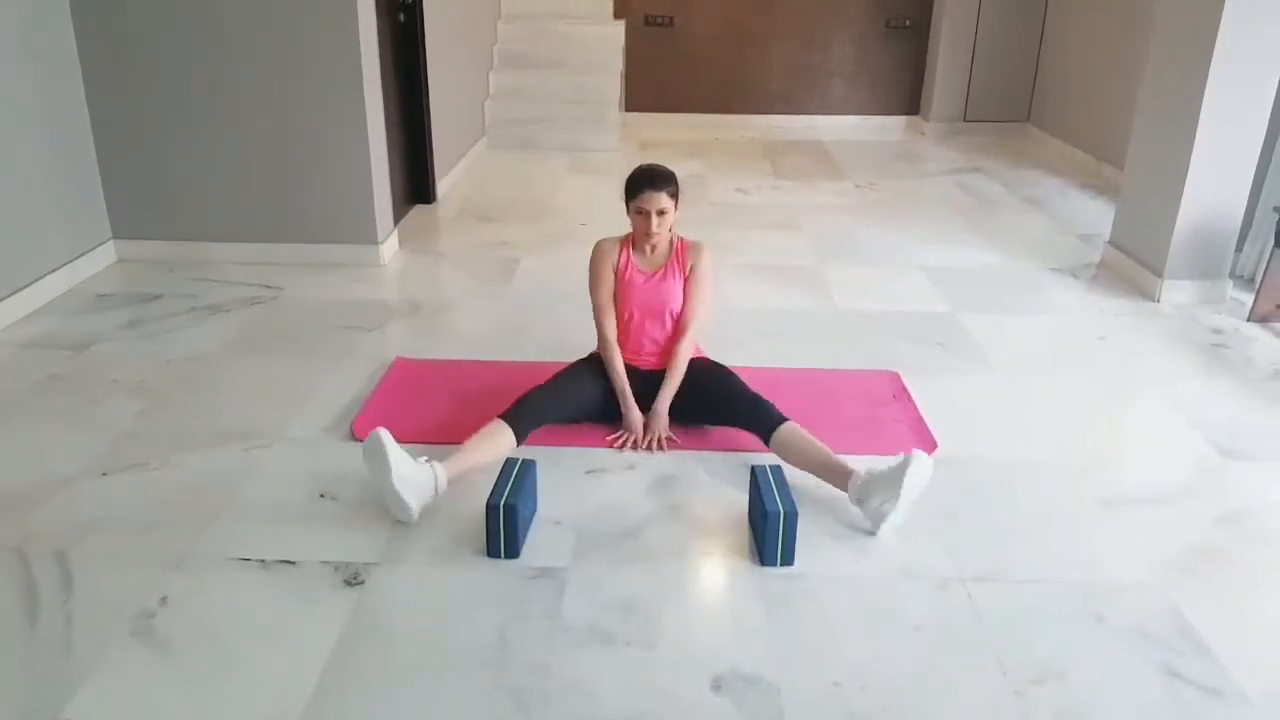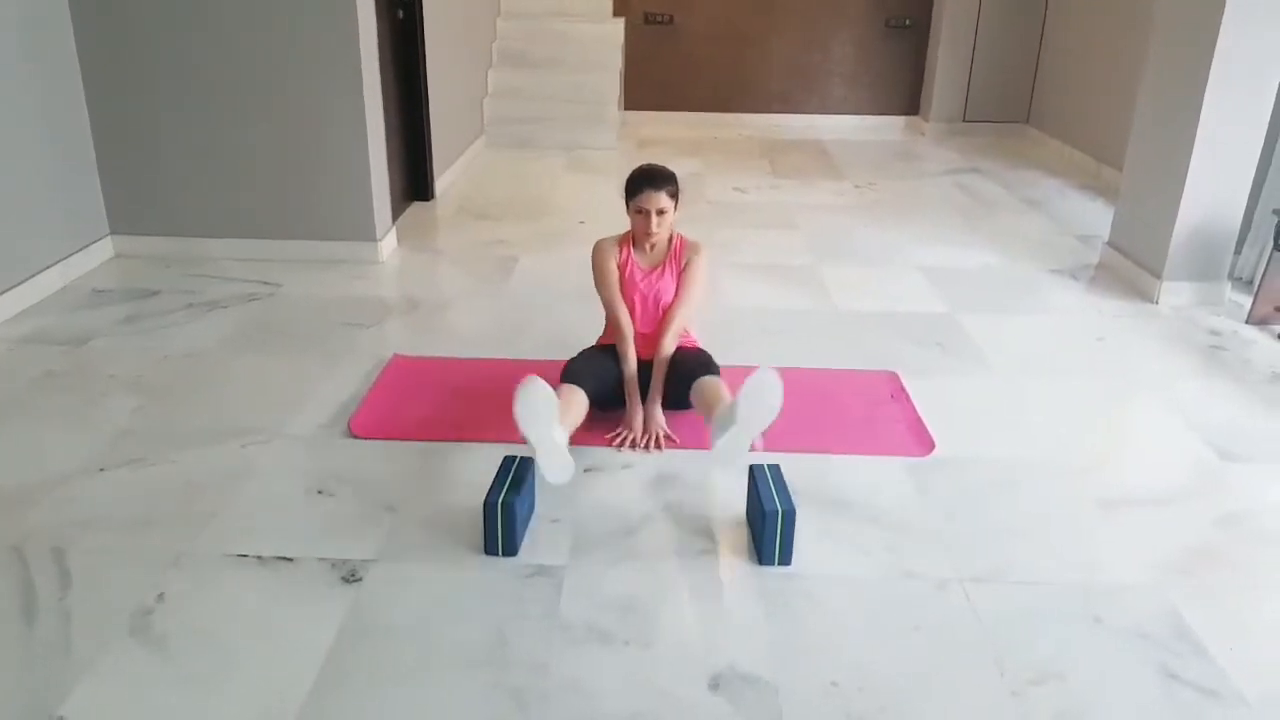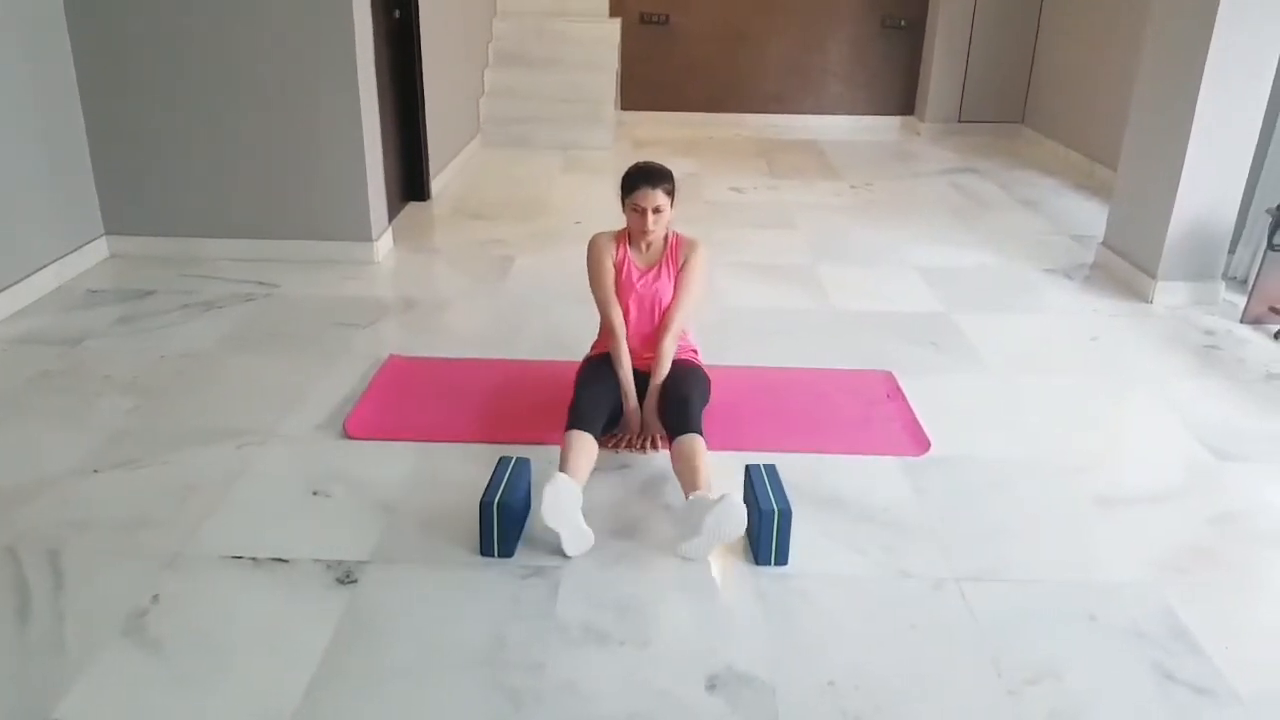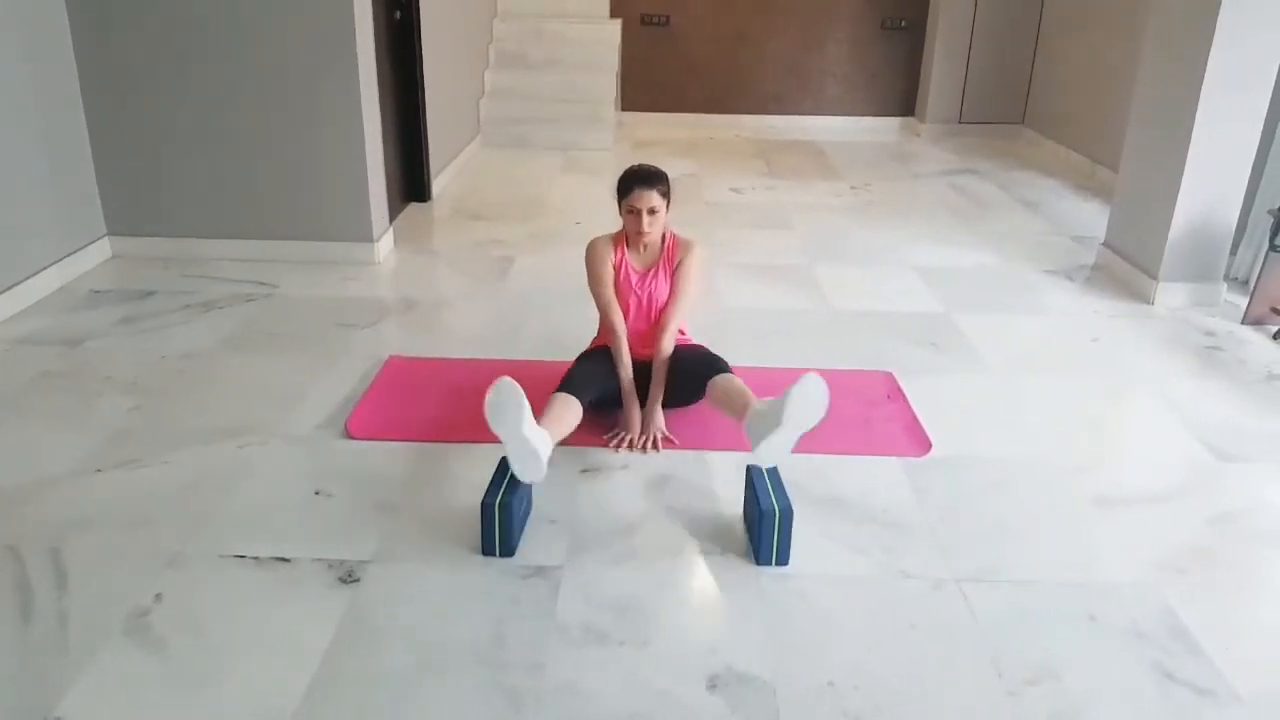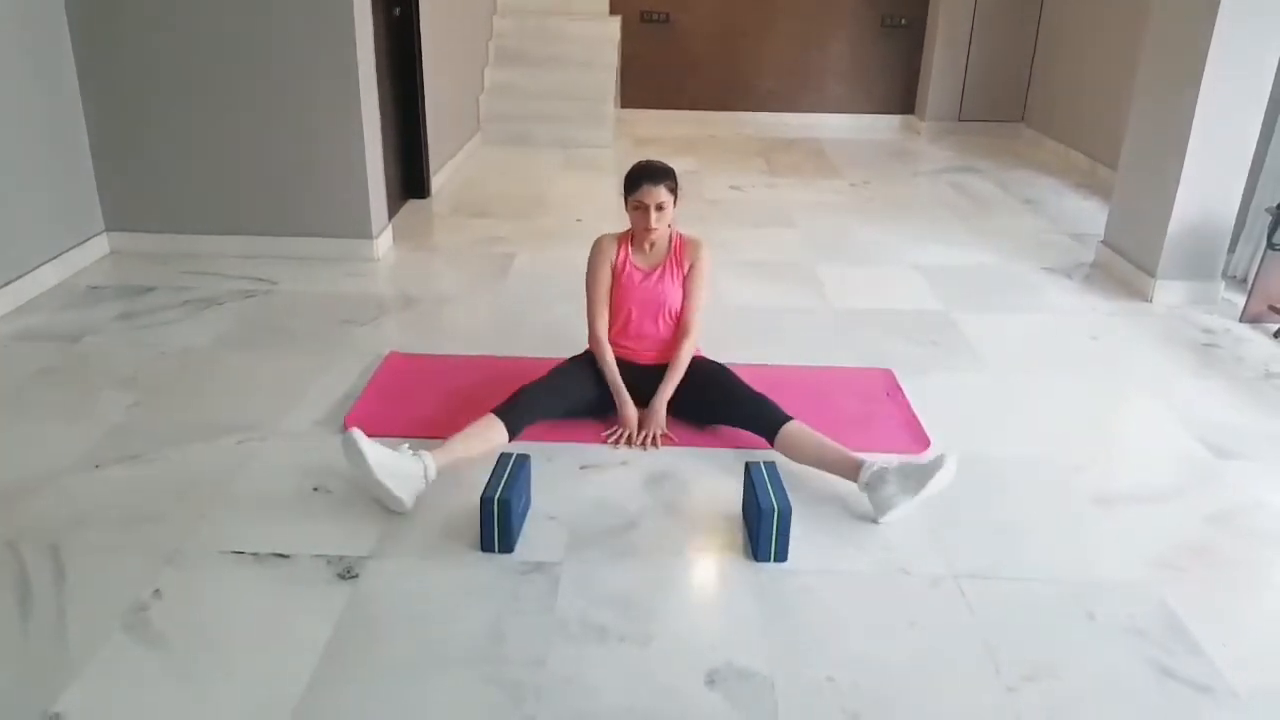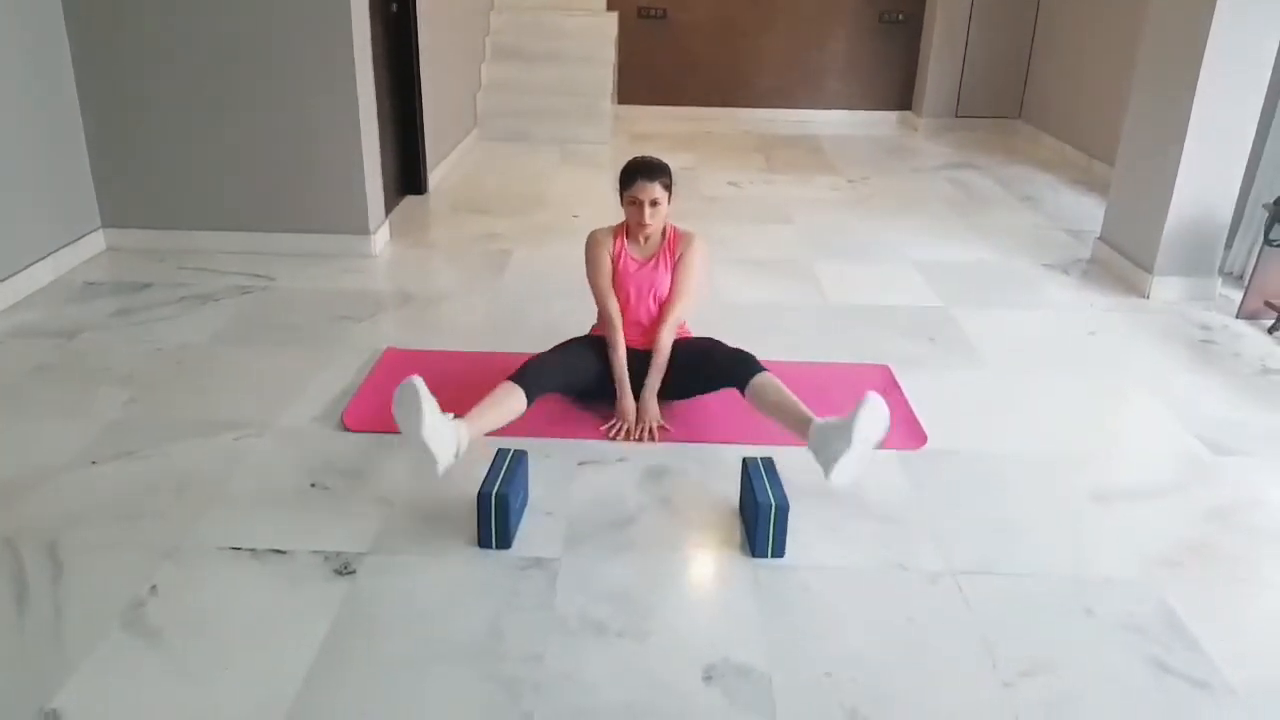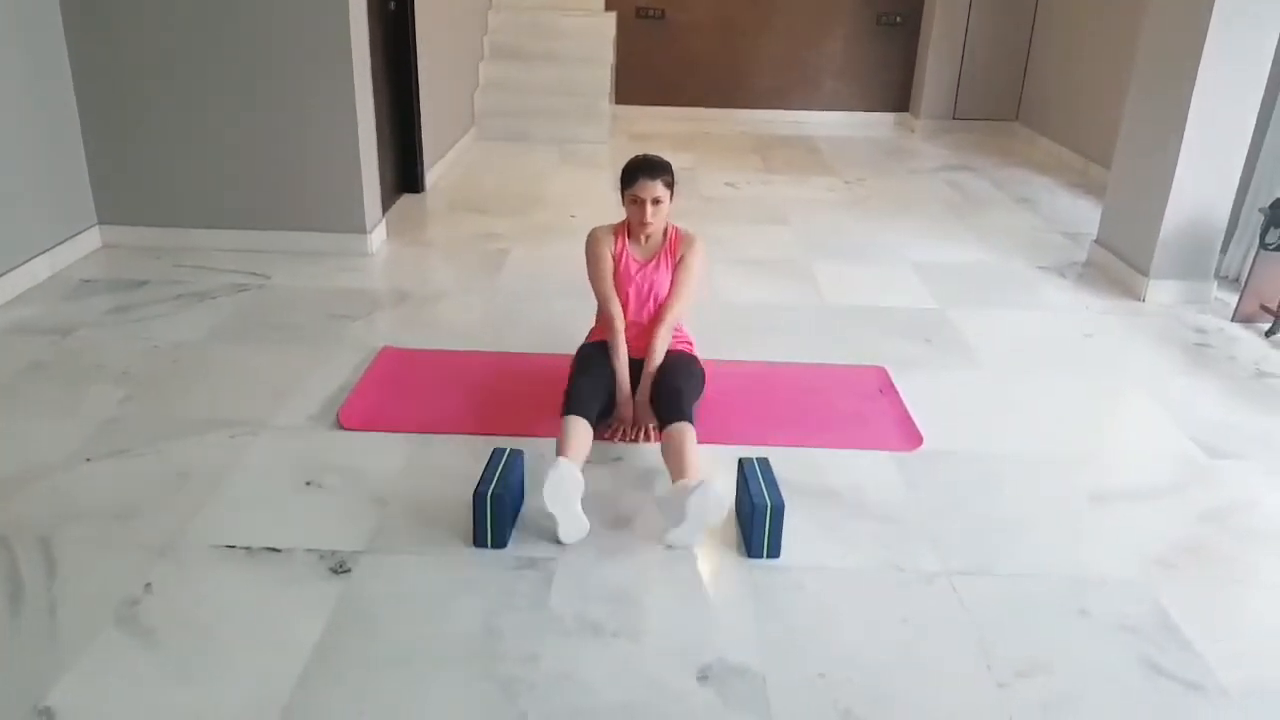
dt=0.4s
person 1, frame 1
left shoulder: (696, 257)
right shoulder: (607, 253)
left elbow: (687, 338)
right elbow: (607, 337)
left wrist: (661, 409)
right wrist: (629, 407)
left hip: (679, 373)
right hip: (618, 371)
left knee: (752, 408)
right knee: (538, 402)
left ankle: (863, 489)
right ankle: (428, 479)
person 1, frame 2
left shoulder: (693, 256)
right shoulder: (607, 253)
left elbow: (671, 328)
right elbow: (622, 322)
left wrist: (656, 403)
right wrist: (632, 403)
left hip: (674, 355)
right hip: (621, 357)
left knee: (701, 370)
right knee: (579, 371)
left ankle: (729, 424)
right ankle: (553, 442)
person 1, frame 3
left shoulder: (690, 252)
right shoulder: (603, 247)
left elbow: (670, 331)
right elbow: (615, 327)
left wrist: (652, 405)
right wrist: (630, 404)
left hip: (672, 361)
right hip: (615, 362)
left knee: (684, 408)
right knee: (586, 407)
left ankle: (700, 510)
right ankle: (567, 509)
person 1, frame 4
left shoulder: (687, 253)
right shoulder: (601, 251)
left elbow: (667, 330)
right elbow: (615, 328)
left wrist: (655, 408)
right wrist: (631, 405)
left hip: (668, 359)
right hip: (615, 359)
left knee: (709, 365)
right knee: (578, 379)
left ankle: (763, 422)
right ankle: (534, 446)
person 1, frame 5
left shoulder: (694, 253)
right shoulder: (607, 249)
left elbow: (690, 331)
right elbow: (597, 331)
left wrist: (661, 403)
right wrist: (622, 400)
left hip: (675, 369)
right hip: (615, 367)
left knee: (755, 408)
right knee: (531, 400)
left ankle: (872, 478)
right ankle: (419, 470)
person 1, frame 6
left shoulder: (689, 246)
right shoulder: (602, 243)
left elbow: (668, 322)
right elbow: (612, 319)
left wrist: (649, 396)
right wrist: (624, 397)
left hip: (669, 359)
right hip: (612, 356)
left knee: (737, 363)
right knee: (541, 369)
left ankle: (825, 437)
right ankle: (451, 436)
person 1, frame 7
left shoulder: (688, 246)
right shoulder: (602, 240)
left elbow: (667, 321)
right elbow: (613, 314)
left wrist: (644, 393)
right wrist: (623, 393)
left hip: (668, 354)
right hip: (612, 350)
left knee: (675, 396)
right knee: (583, 392)
left ankle: (687, 495)
right ankle: (568, 493)
